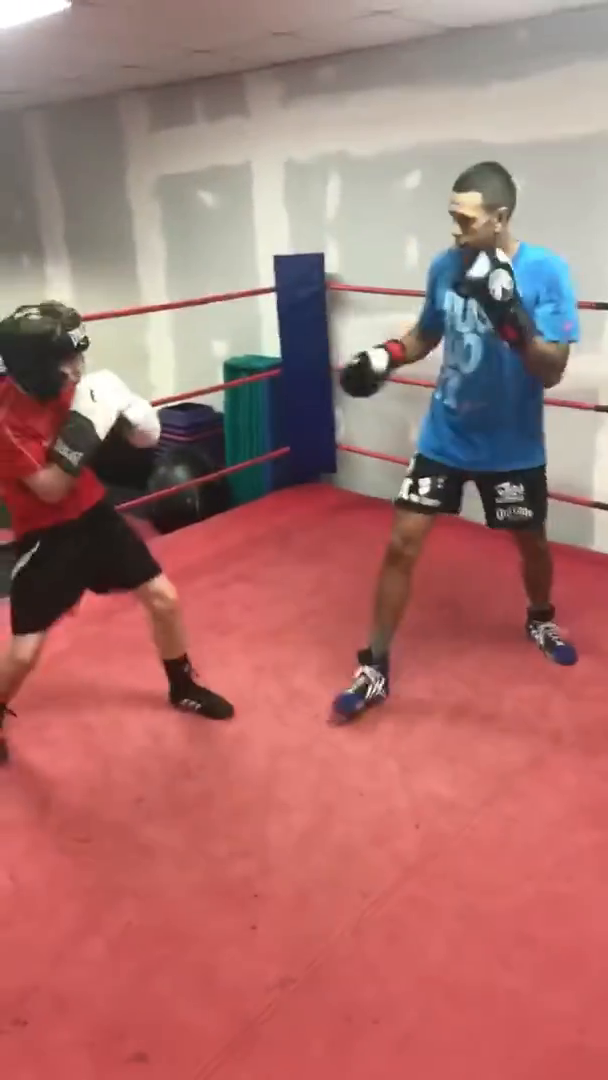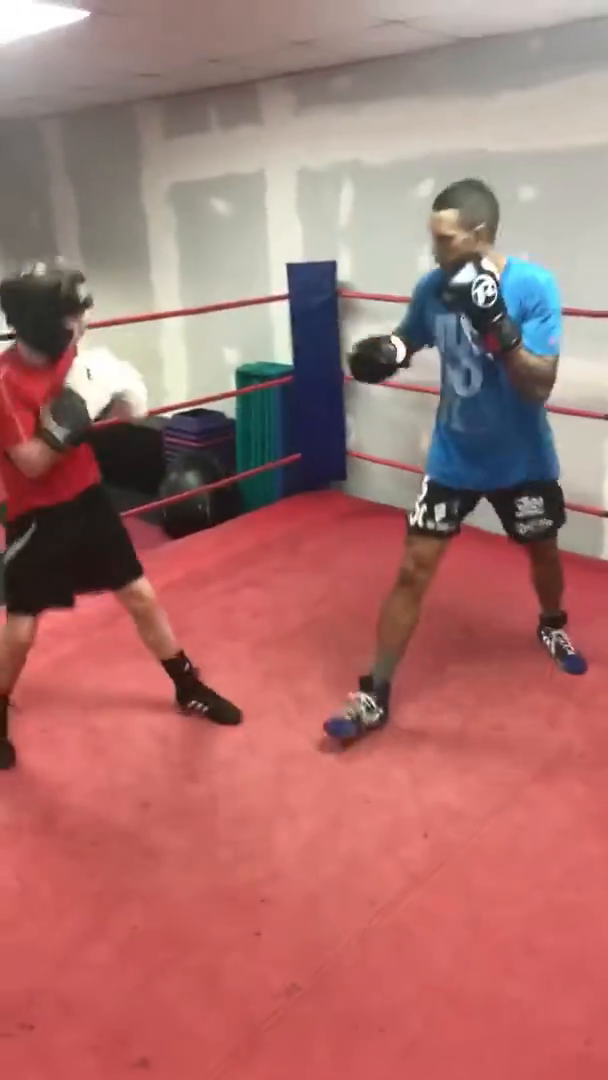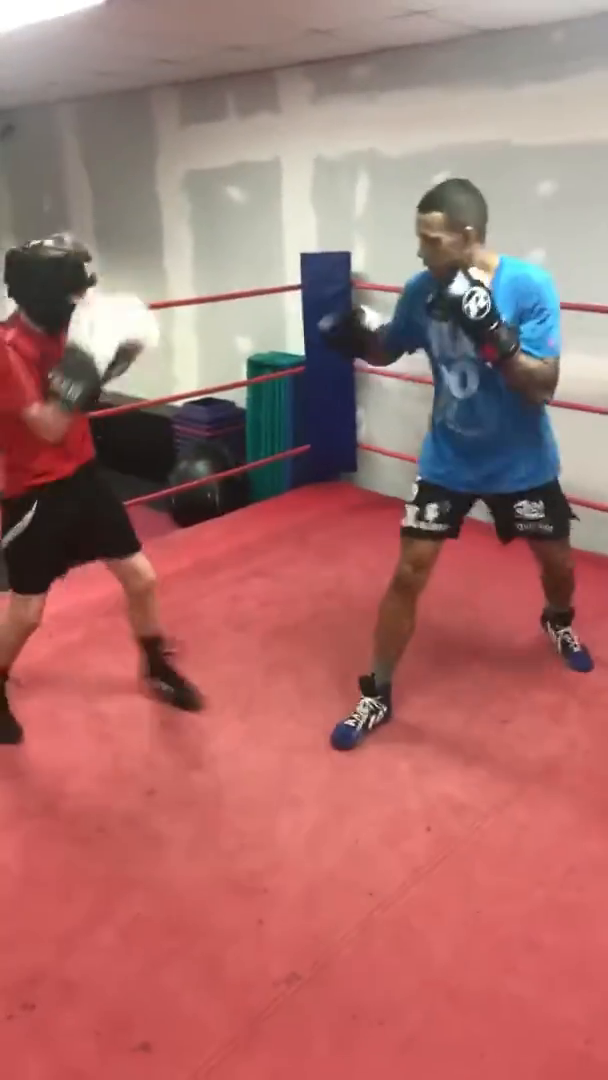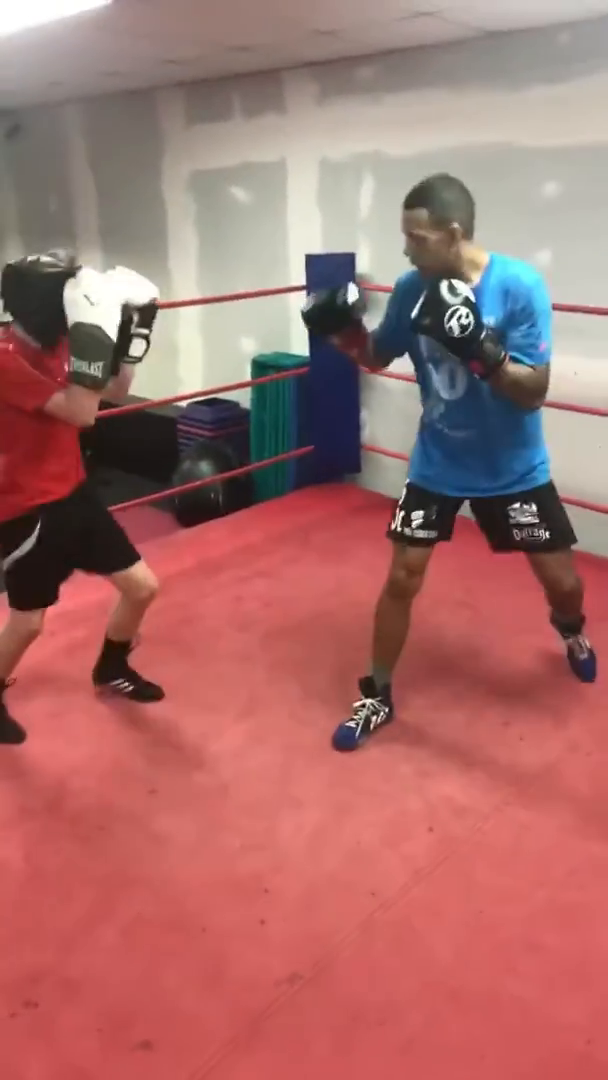
dt=0.1s
person 1, frame 1
left shoulder: (546, 271)
right shoulder: (447, 267)
left elbow: (551, 370)
left wrist: (509, 313)
right wrist: (383, 358)
left hip: (513, 445)
right hip: (444, 437)
left knee: (531, 543)
right knee: (402, 547)
left ankle: (541, 618)
right ankle: (374, 669)
person 1, frame 2
left shoulder: (533, 287)
right shoulder: (432, 288)
left elbow: (539, 387)
right elbow: (408, 340)
left wrist: (496, 326)
right wrist: (381, 354)
left hip: (523, 459)
right hip: (452, 458)
left knee: (543, 553)
right knee: (413, 571)
left ankle: (552, 625)
right ankle: (373, 696)
person 1, frame 3
left shoulder: (530, 285)
right shoulder: (422, 290)
left elbow: (543, 387)
right elbow: (387, 349)
left wrist: (491, 336)
right wrist: (356, 337)
left hip: (524, 462)
right hip: (448, 459)
left knee: (557, 560)
right knee: (409, 574)
left ankle: (558, 621)
right ankle: (376, 697)
person 1, frame 4
left shoulder: (520, 286)
right shoulder: (412, 289)
left elbow: (532, 393)
right elbow: (378, 355)
left wrist: (478, 347)
right wrist: (344, 328)
left hip: (514, 465)
right hip: (437, 462)
left knee: (560, 578)
right knee: (402, 579)
left ankle: (570, 630)
right ankle: (375, 698)
person 2, frame 1
left shoulder: (70, 383)
left elbow: (137, 434)
right elbow: (49, 489)
left wrist: (128, 416)
right wrist: (82, 427)
left hip: (94, 512)
right hip: (43, 534)
left knee: (162, 600)
left ankle: (183, 686)
person 2, frame 2
left shoulder: (66, 355)
left elbow: (117, 410)
left wrist: (111, 396)
right wrist: (74, 411)
left hip: (87, 497)
left knee: (142, 599)
left ankle: (188, 687)
person 2, frame 3
left shoulder: (58, 331)
left elbow: (93, 387)
right elbow: (48, 427)
left wrist: (121, 349)
right wrist: (80, 362)
left hip: (84, 476)
left knee: (141, 576)
left ankle: (157, 665)
person 2, frame 4
left shoulder: (55, 342)
left elbow: (115, 394)
right elbow: (81, 413)
left wrist: (132, 328)
right wrist: (92, 334)
left hip: (75, 494)
left knee: (141, 585)
left ankle: (111, 667)
